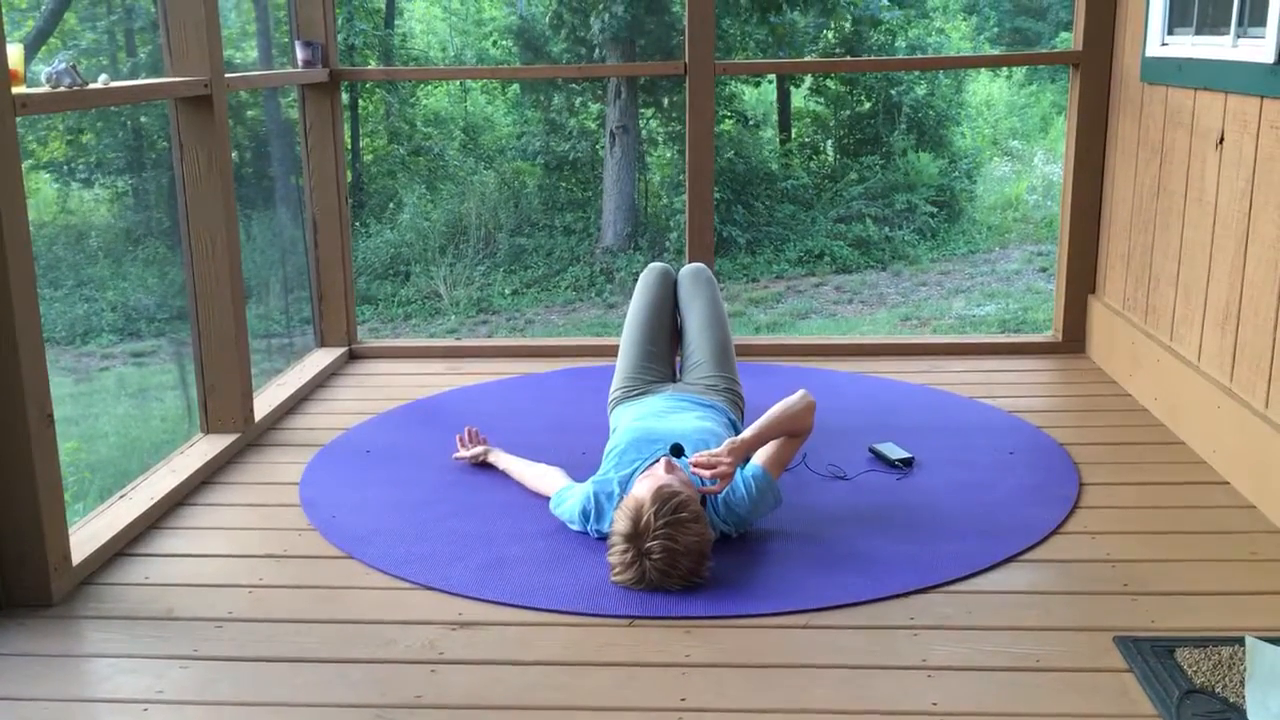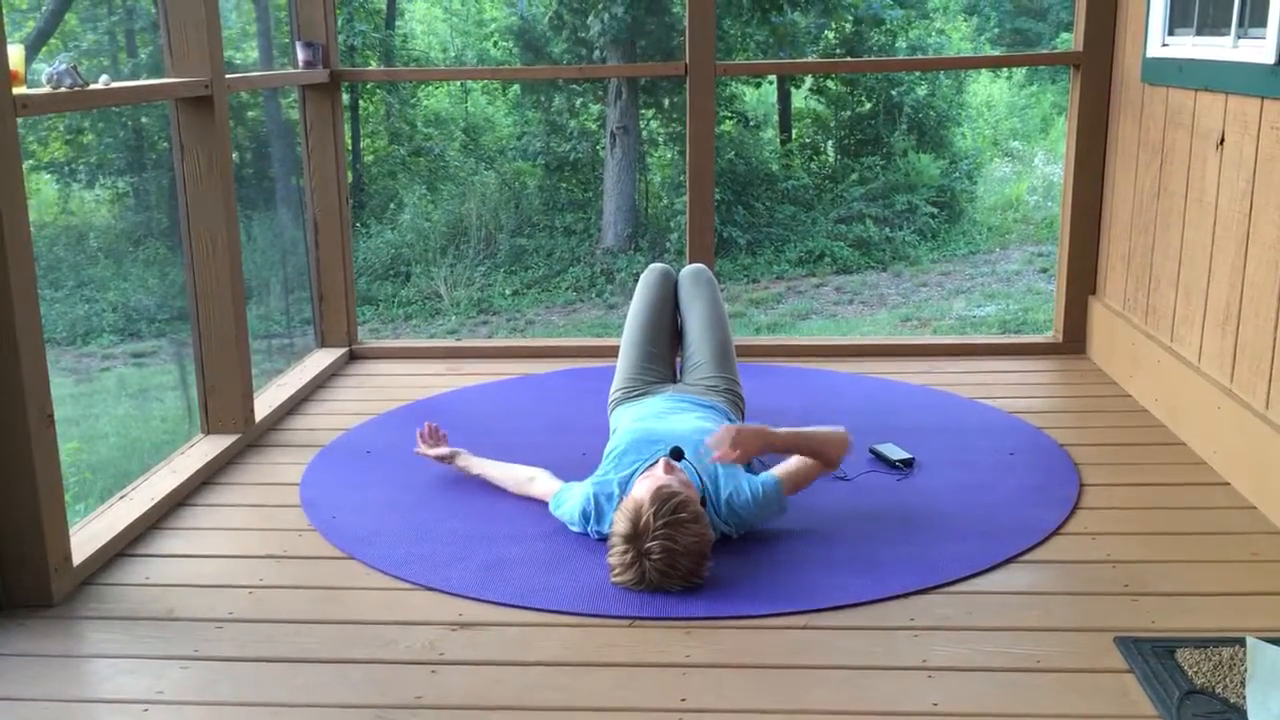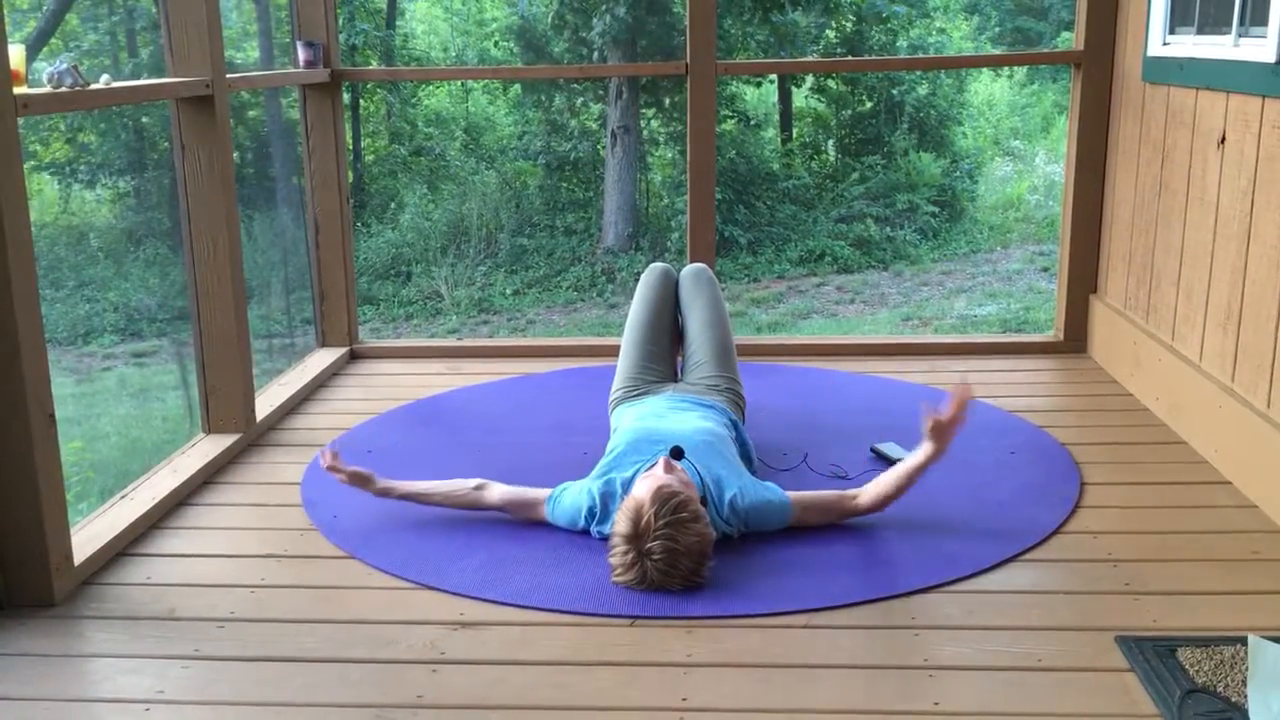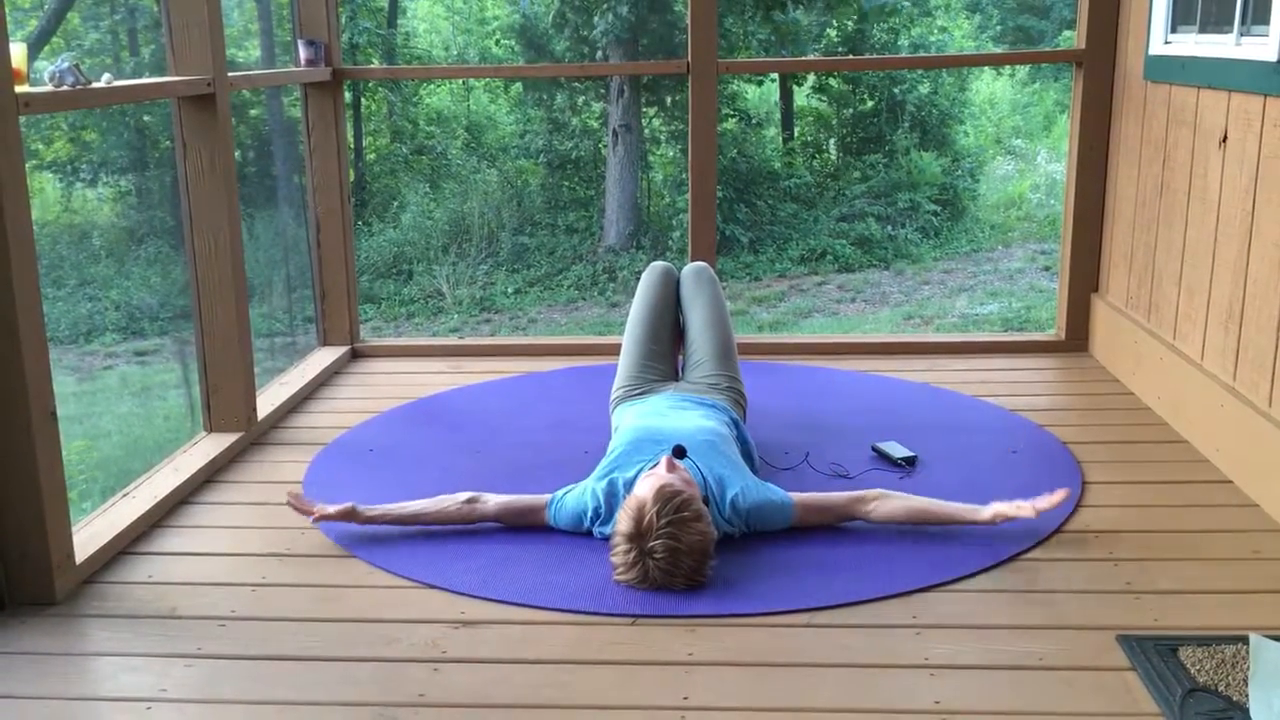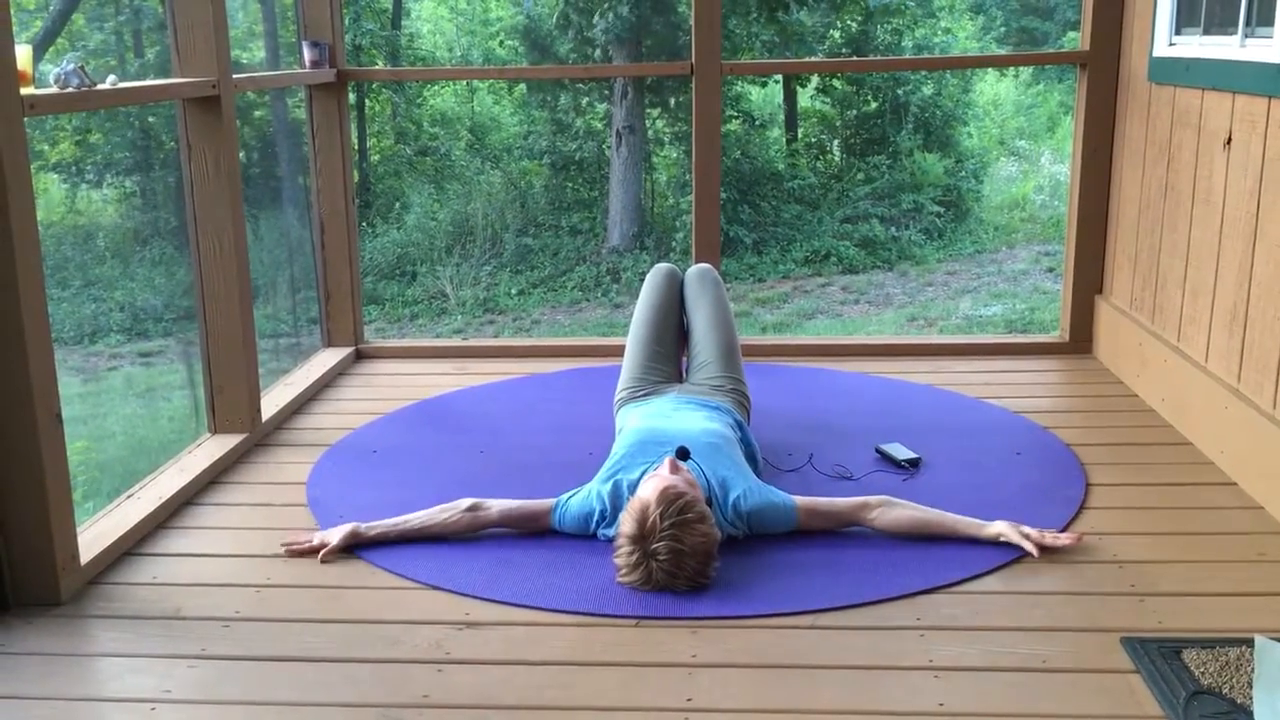
dt=0.4s
person 1, frame 1
left shoulder: (594, 509)
right shoulder: (733, 506)
left elbow: (549, 475)
right elbow: (804, 403)
left wrist: (491, 453)
right wrist: (742, 445)
left hip: (636, 402)
right hip: (713, 403)
left knee: (658, 274)
right knee: (694, 275)
person 1, frame 2
left shoulder: (594, 508)
right shoulder: (735, 506)
left elbow: (535, 480)
right elbow: (837, 444)
left wrist: (459, 456)
right wrist: (763, 439)
left hip: (636, 405)
right hip: (712, 403)
left knee: (659, 275)
right knee: (695, 275)
left ankle: (675, 338)
person 1, frame 3
left shoulder: (596, 506)
right shoulder: (736, 505)
left elbow: (486, 493)
right elbow: (864, 499)
left wrist: (381, 485)
right wrist: (932, 447)
left hip: (638, 404)
right hip: (711, 406)
left knee: (659, 275)
right knee: (695, 276)
person 1, frame 4
left shoulder: (597, 504)
right shoulder: (737, 505)
left elbow: (479, 504)
right elbow: (867, 503)
left wrist: (361, 514)
right wrist: (989, 510)
left hip: (639, 400)
right hip: (712, 404)
left knee: (660, 275)
right knee: (697, 274)
left ankle: (676, 288)
right ankle: (689, 286)
person 1, frame 5
left shoulder: (601, 507)
right shoulder: (740, 506)
left elbow: (479, 510)
right elbow: (868, 509)
left wrist: (358, 530)
right wrist: (991, 527)
left hip: (644, 402)
right hip: (715, 405)
left knee: (665, 275)
right knee: (701, 275)
left ankle: (680, 280)
right ankle: (696, 279)
